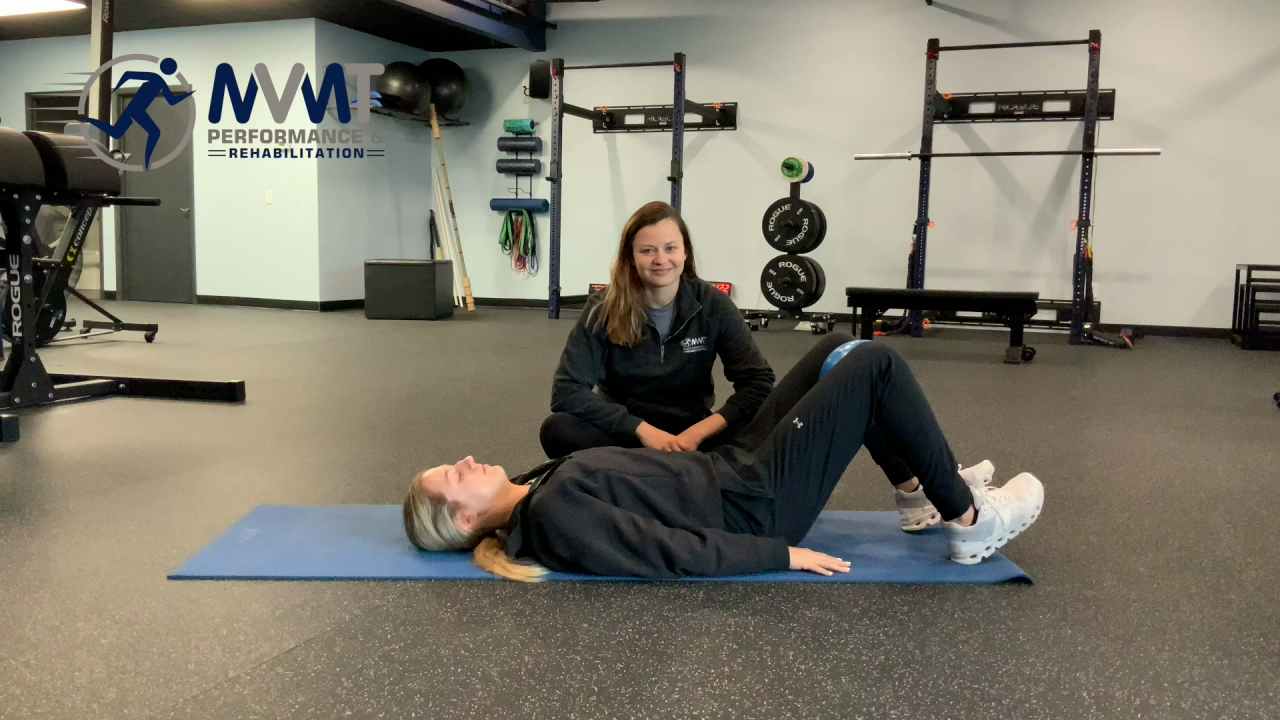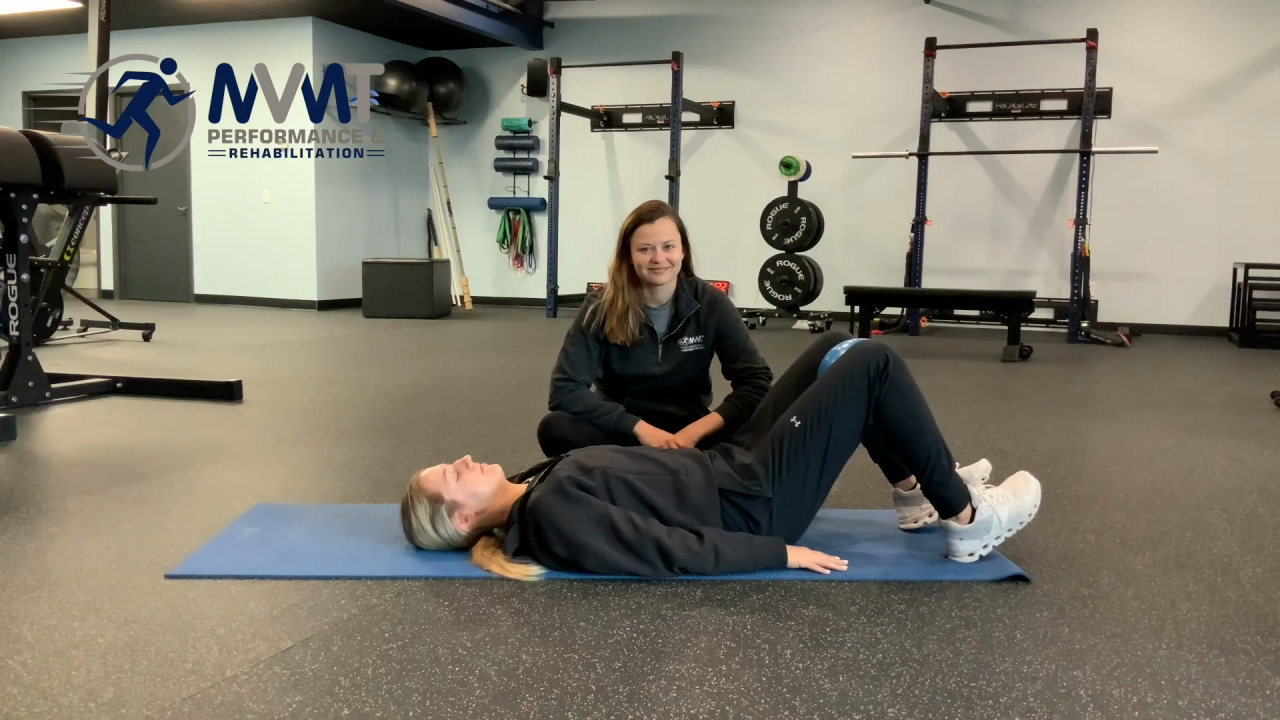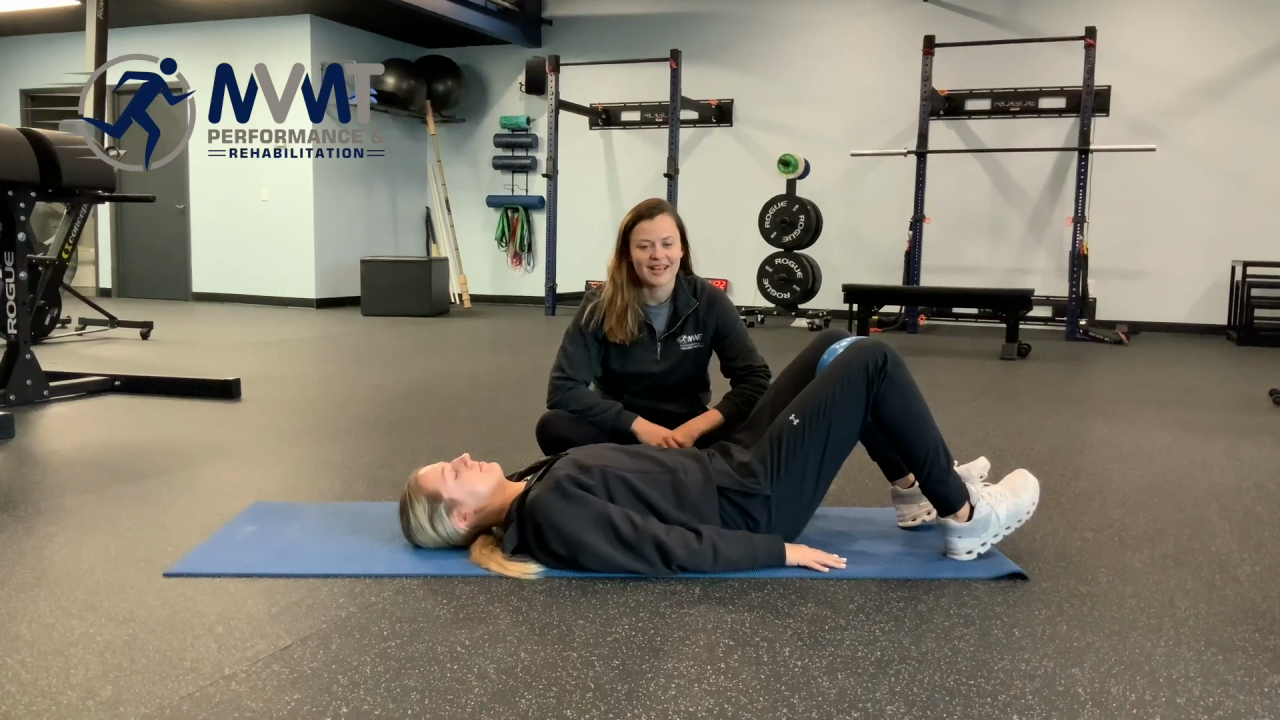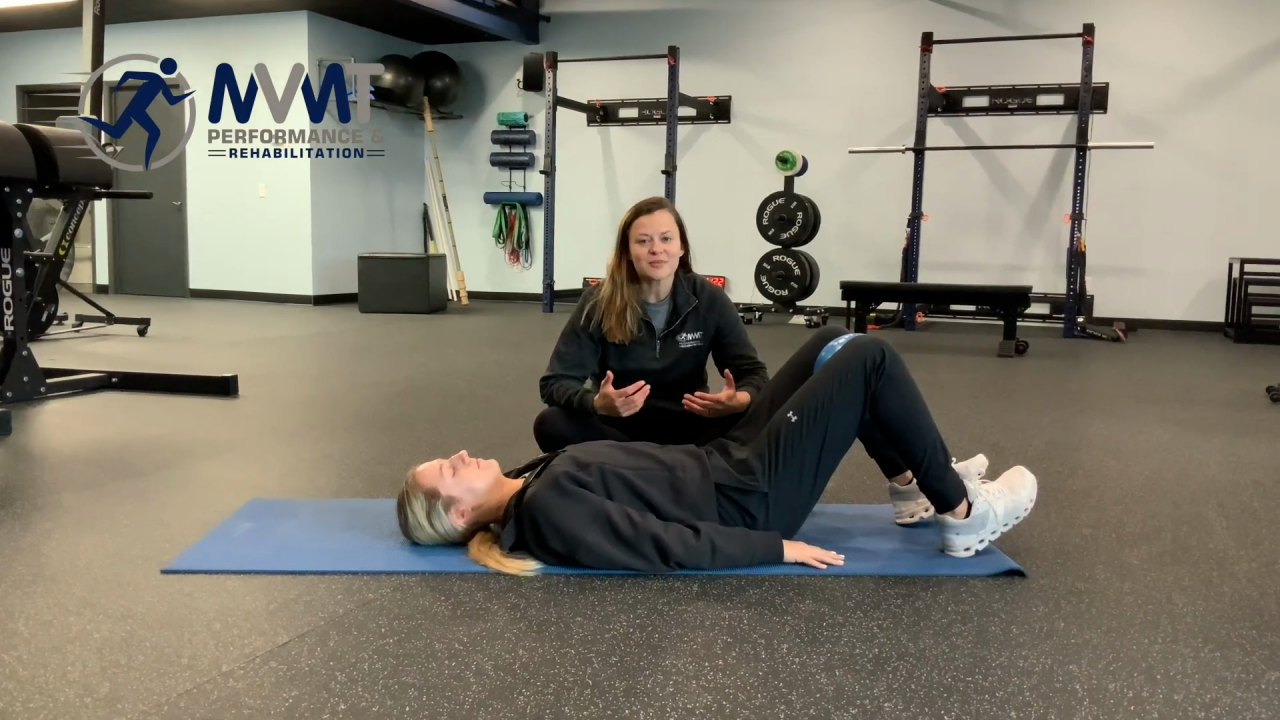
dt=0.7s
person 1, frame 1
left shoulder: (536, 486)
right shoulder: (553, 516)
right elbow: (676, 551)
right wrist: (784, 553)
left hip: (731, 470)
right hip: (756, 504)
left knee: (841, 349)
right knee: (877, 365)
left ankle: (928, 489)
right ankle: (969, 521)
person 1, frame 2
left shoulder: (534, 486)
right shoulder: (550, 515)
right elbow: (674, 551)
right wrist: (782, 553)
left hip: (727, 467)
right hip: (754, 503)
left knee: (839, 345)
right knee: (874, 362)
left ankle: (922, 488)
right ankle: (966, 519)
person 1, frame 3
left shoulder: (533, 484)
right shoulder: (549, 514)
right elbow: (673, 549)
right wrist: (780, 551)
left hip: (727, 467)
right hip: (753, 501)
left knee: (838, 345)
right knee: (873, 361)
left ankle: (922, 487)
right ankle: (964, 517)
person 1, frame 4
left shoulder: (531, 482)
right shoulder: (547, 511)
right elbow: (672, 545)
right wrist: (778, 548)
left hip: (722, 462)
right hip: (749, 500)
left knee: (835, 342)
right knee: (871, 359)
left ankle: (917, 485)
right ankle: (962, 514)
person 2, frame 1
left shoulder: (713, 304)
right shoulder: (605, 308)
left elbow: (759, 383)
right elbow: (567, 390)
left wrist: (697, 433)
right wrist: (643, 429)
left hip: (690, 432)
right hip: (626, 432)
right knee: (557, 430)
person 2, frame 2
left shoulder: (711, 303)
right shoulder: (603, 307)
left elbow: (757, 381)
right elbow: (564, 389)
left wrist: (694, 432)
right wrist: (641, 428)
left hip: (687, 431)
right hip: (622, 431)
right knee: (555, 429)
person 2, frame 3
left shoulder: (710, 301)
right shoulder: (600, 305)
left elbow: (756, 380)
right elbow: (563, 389)
left wrist: (695, 428)
right wrist: (638, 425)
left hip: (687, 429)
right hip: (621, 431)
right knee: (553, 428)
person 2, frame 4
left shoulder: (709, 299)
right shoulder: (600, 302)
left elbow: (753, 373)
right elbow: (555, 383)
left wrist: (738, 401)
right wrist: (597, 404)
left hip: (686, 427)
right hip: (618, 429)
right knee: (550, 425)
